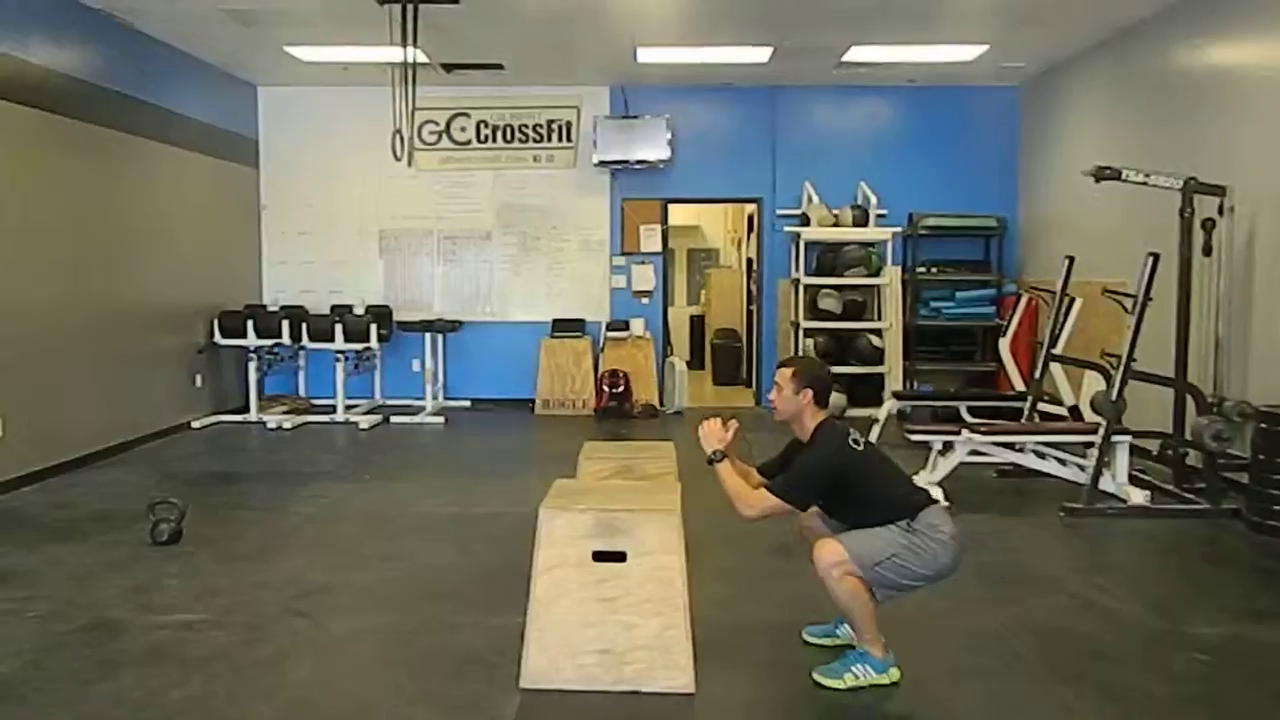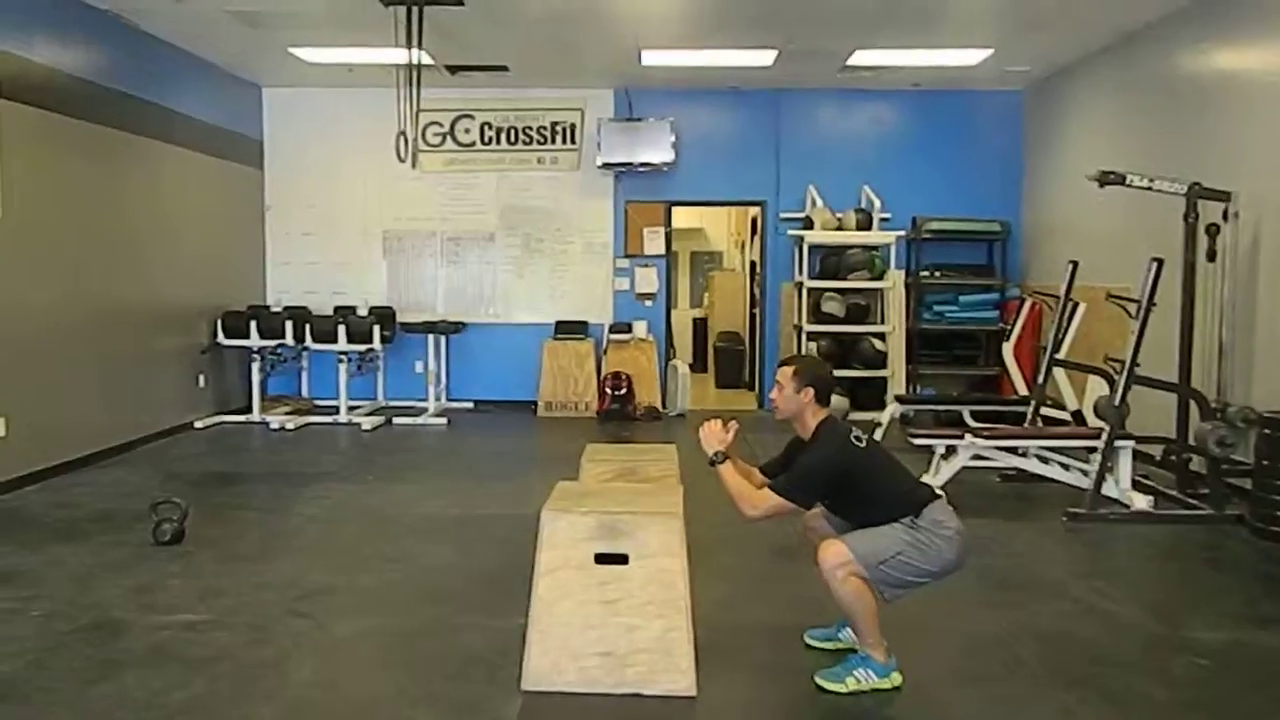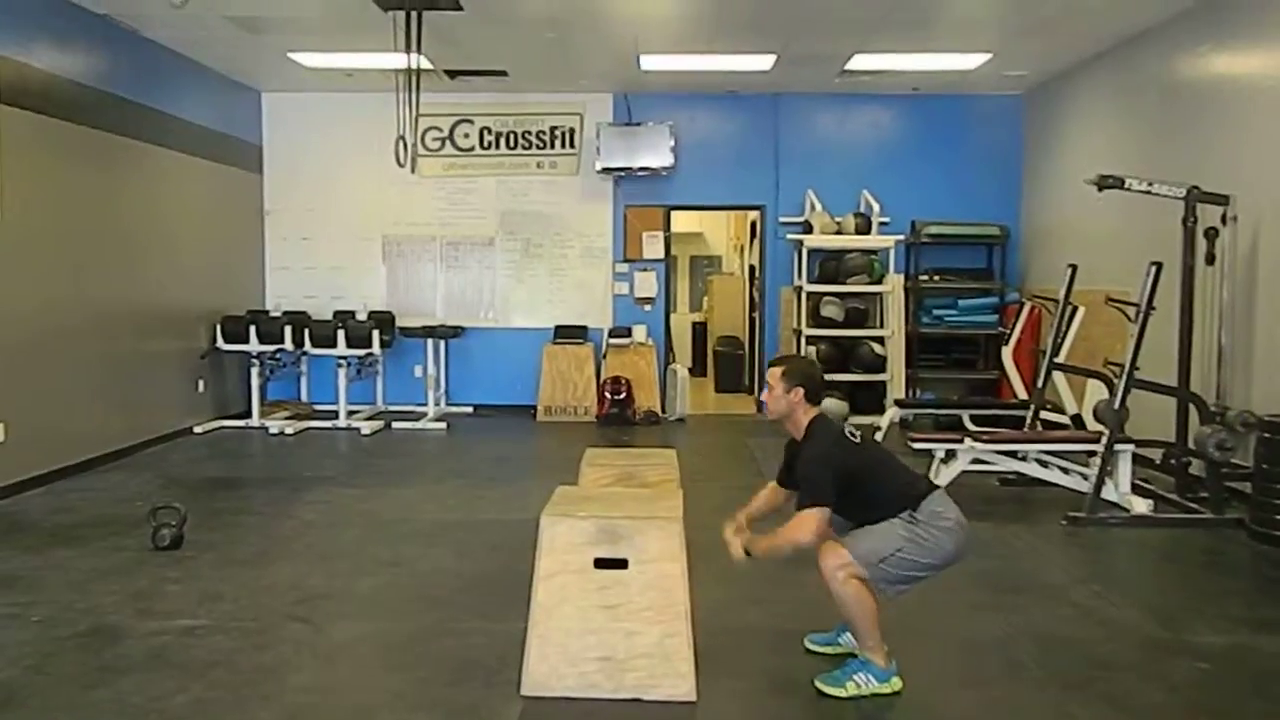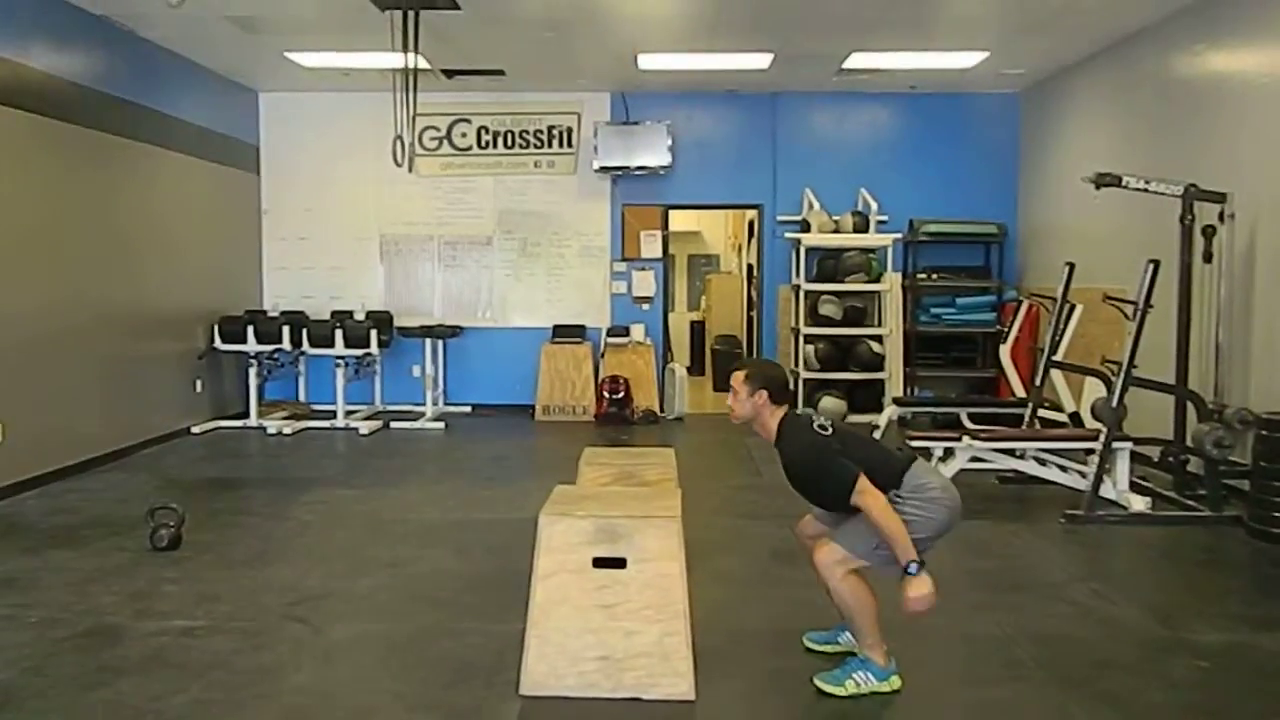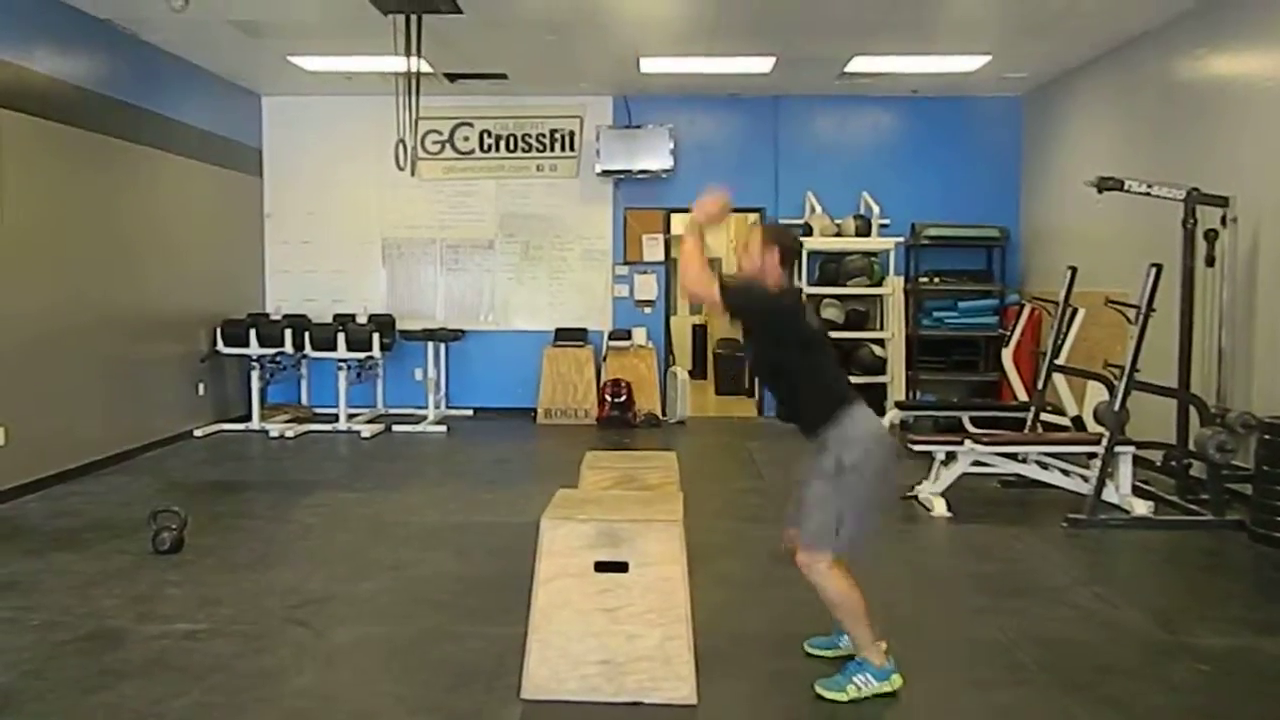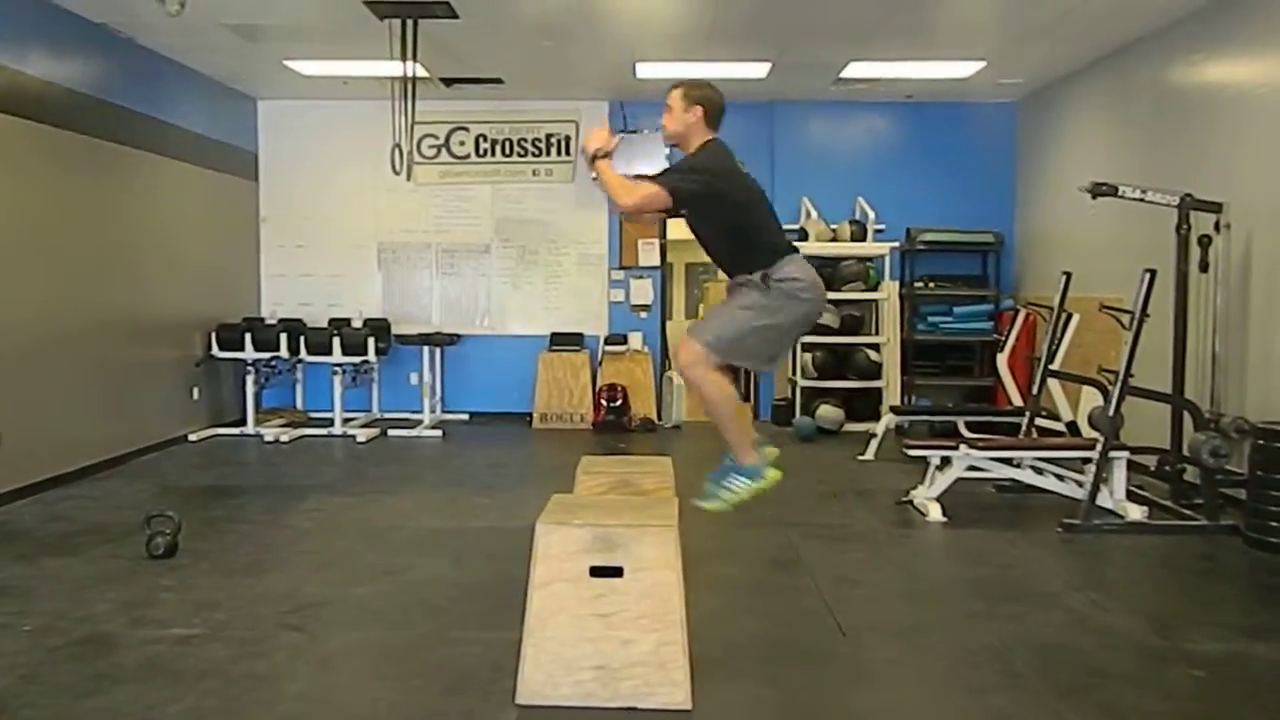
dt=0.3s
person 1, frame 1
left shoulder: (825, 456)
right shoulder: (814, 441)
left elbow: (751, 507)
right elbow: (756, 481)
left wrist: (716, 455)
right wrist: (725, 452)
left hip: (930, 540)
right hip: (907, 525)
left knee: (829, 558)
right knee: (812, 523)
left ankle: (876, 657)
right ankle: (856, 623)
person 1, frame 2
left shoulder: (828, 454)
right shoulder: (816, 440)
left elbow: (755, 506)
right elbow: (759, 481)
left wrist: (717, 457)
right wrist: (726, 454)
left hip: (934, 536)
right hip: (911, 523)
left knee: (834, 559)
right knee: (816, 524)
left ankle: (878, 662)
right ankle: (858, 626)
person 1, frame 3
left shoulder: (821, 453)
right shoulder: (809, 439)
left elbow: (805, 534)
right elbow: (781, 489)
left wrist: (750, 548)
right wrist: (743, 518)
left hip: (936, 527)
right hip: (912, 513)
left knee: (835, 562)
right knee: (823, 531)
left ankle: (878, 666)
right ankle: (858, 630)
person 1, frame 4
left shoulder: (799, 450)
right shoulder: (795, 429)
left elbow: (871, 499)
left wrist: (913, 570)
left hip: (926, 499)
right hip: (906, 489)
left knee: (831, 558)
right knee: (809, 531)
left ankle: (877, 664)
right ankle: (856, 630)
person 1, frame 5
left shoulder: (774, 308)
right shoulder: (774, 304)
left elbow: (695, 291)
right elbow: (710, 288)
left wrist: (694, 232)
right wrist: (701, 230)
left hip: (853, 442)
right hip: (840, 438)
left knee: (814, 558)
right knee: (800, 538)
left ankle: (876, 666)
right ankle: (857, 636)
person 1, frame 6
left shoulder: (704, 168)
right shoulder: (708, 163)
left elbow: (631, 202)
right elbow: (648, 200)
left wrist: (598, 159)
right wrist: (605, 159)
left hip: (784, 285)
right hip: (769, 282)
left knee: (690, 355)
right knee: (700, 356)
left ankle: (748, 462)
right ankle: (747, 450)
